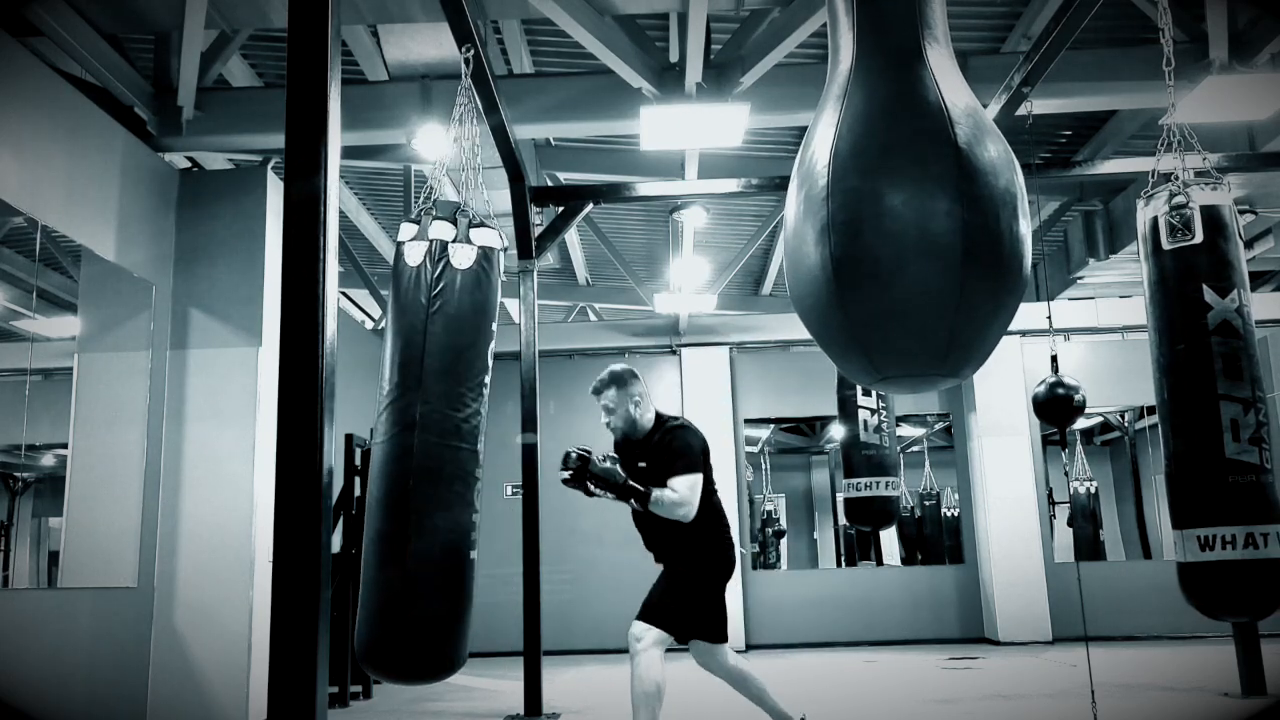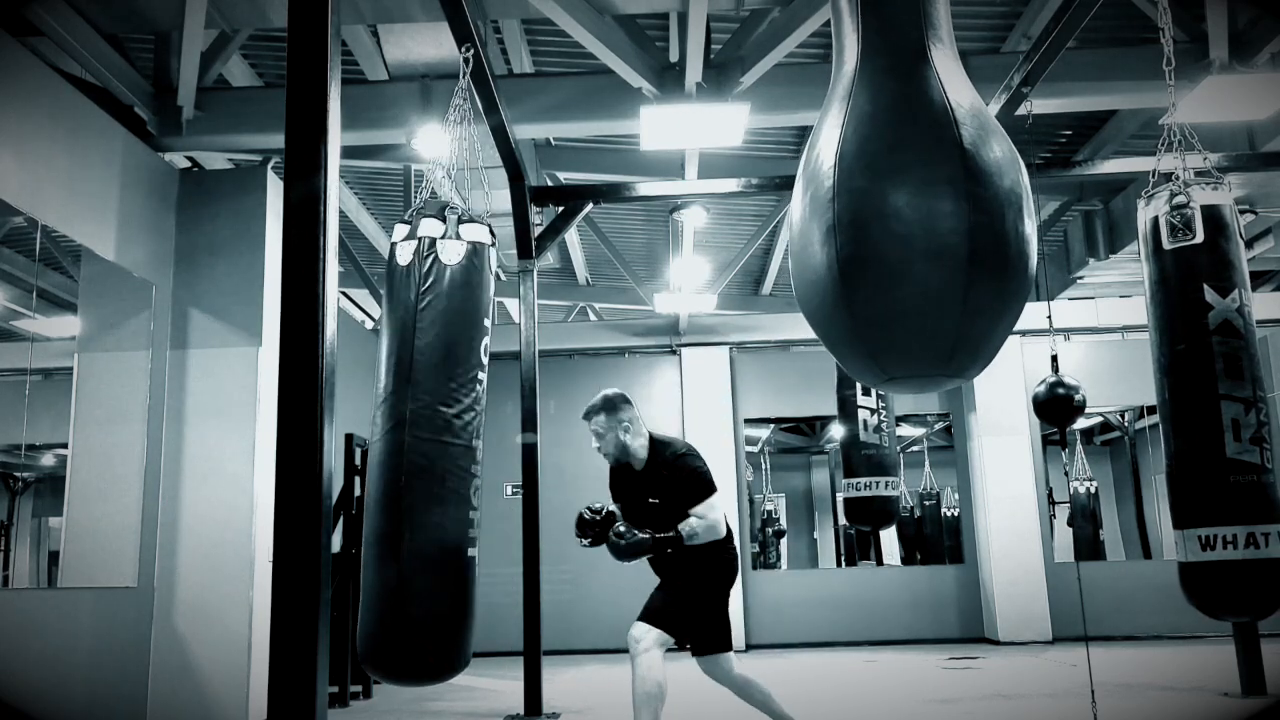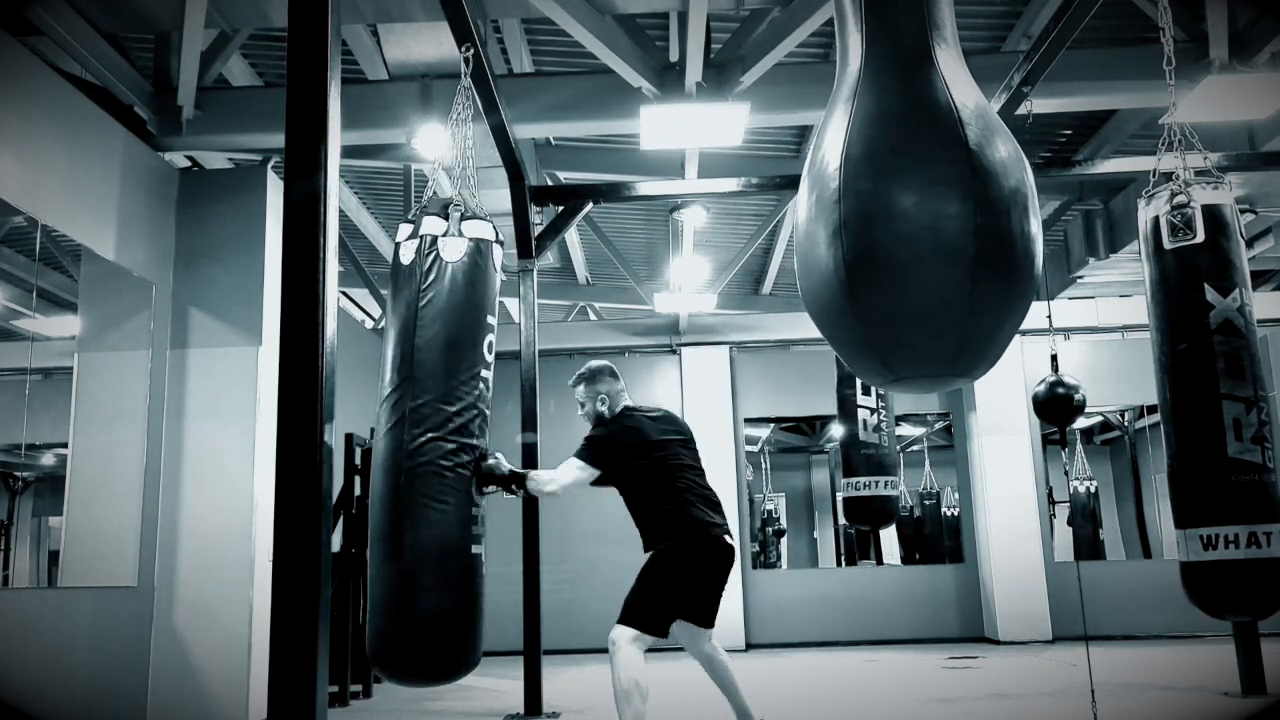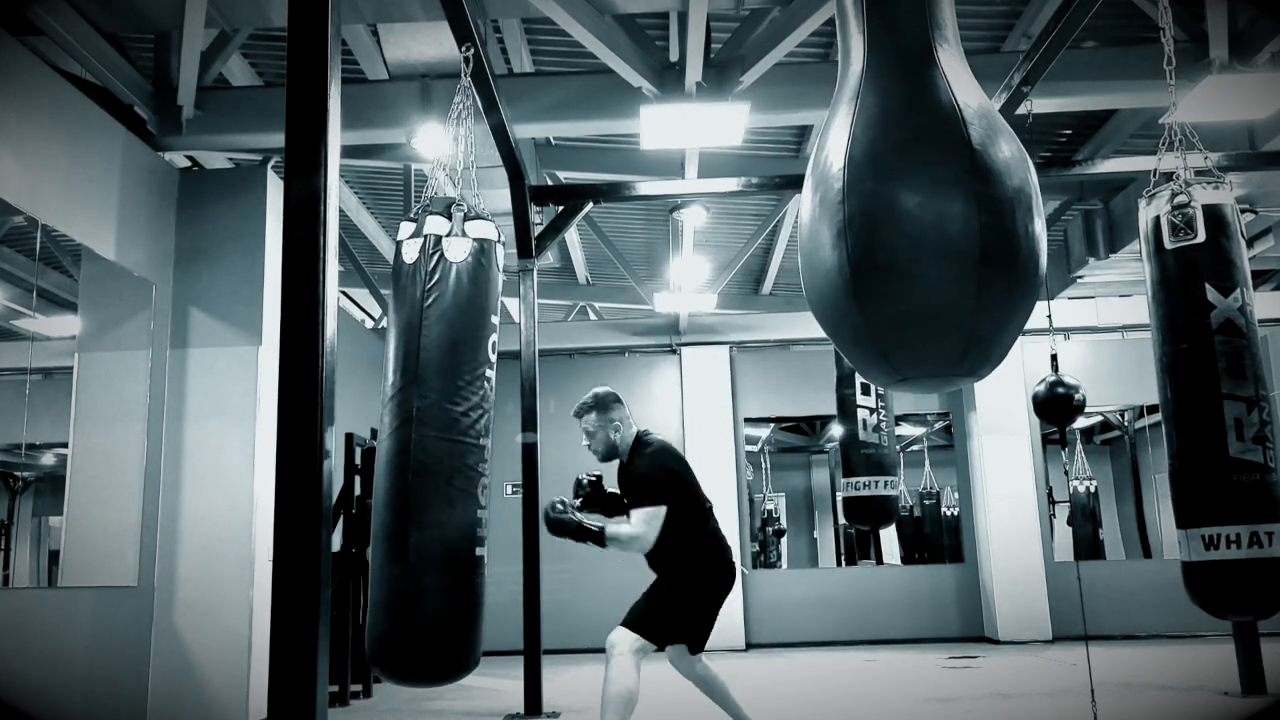
dt=0.2s
person 1, frame 1
left shoulder: (678, 435)
right shoulder: (625, 441)
left elbow: (684, 508)
right elbow: (613, 490)
left wrist: (624, 487)
right wrist: (585, 475)
left hip: (703, 555)
right hip: (682, 559)
left knee: (643, 639)
right knee: (714, 657)
person 1, frame 2
left shoulder: (677, 459)
right shoulder: (621, 467)
left elbow: (714, 524)
right elbow: (632, 519)
left wrist: (653, 541)
right wrist: (604, 527)
left hip: (704, 569)
right hip: (686, 570)
left knee: (645, 642)
right knee: (718, 665)
person 1, frame 3
left shoulder: (616, 431)
right shoulder: (665, 420)
left elbow: (558, 484)
left wrist: (506, 475)
left hip: (685, 547)
right hip: (713, 543)
left knee: (625, 640)
right knee: (697, 639)
person 1, frame 4
left shoulder: (651, 460)
right shoulder: (635, 455)
left elbow: (640, 536)
right elbow: (640, 512)
left wrist: (580, 526)
right wrist: (601, 498)
left hip: (700, 572)
right hip: (694, 571)
left knee: (623, 646)
right knee: (684, 659)
